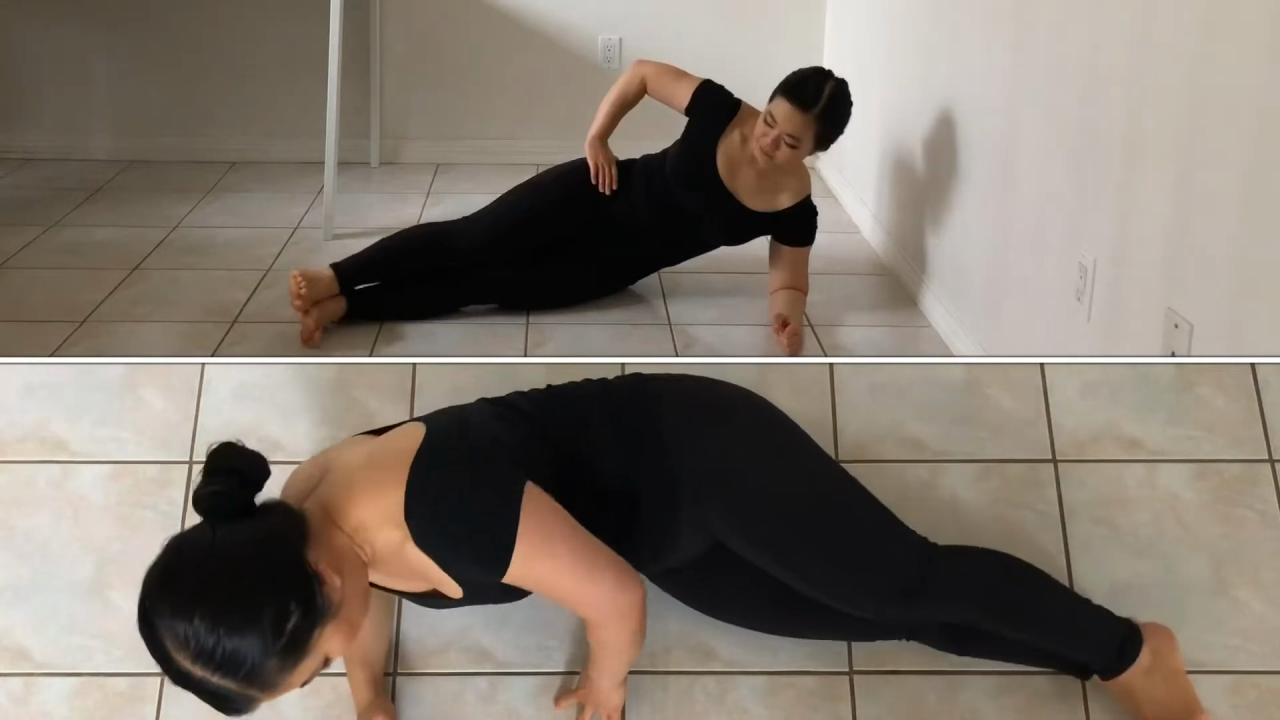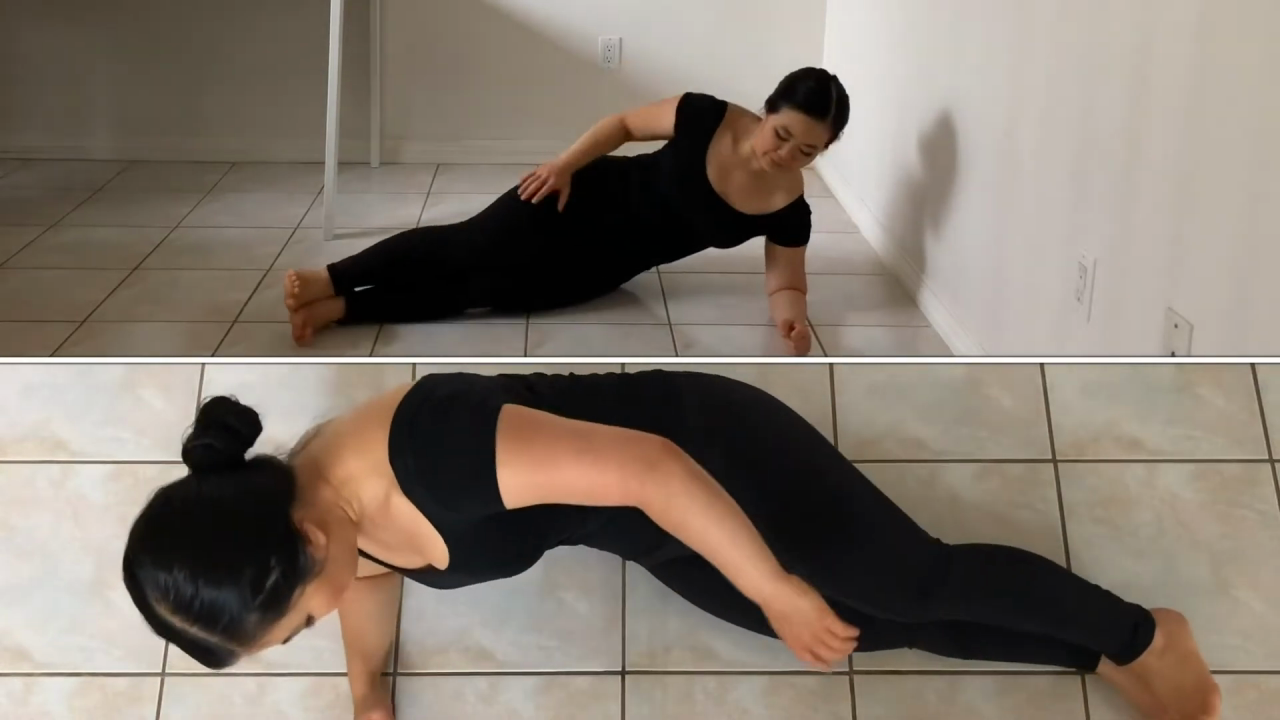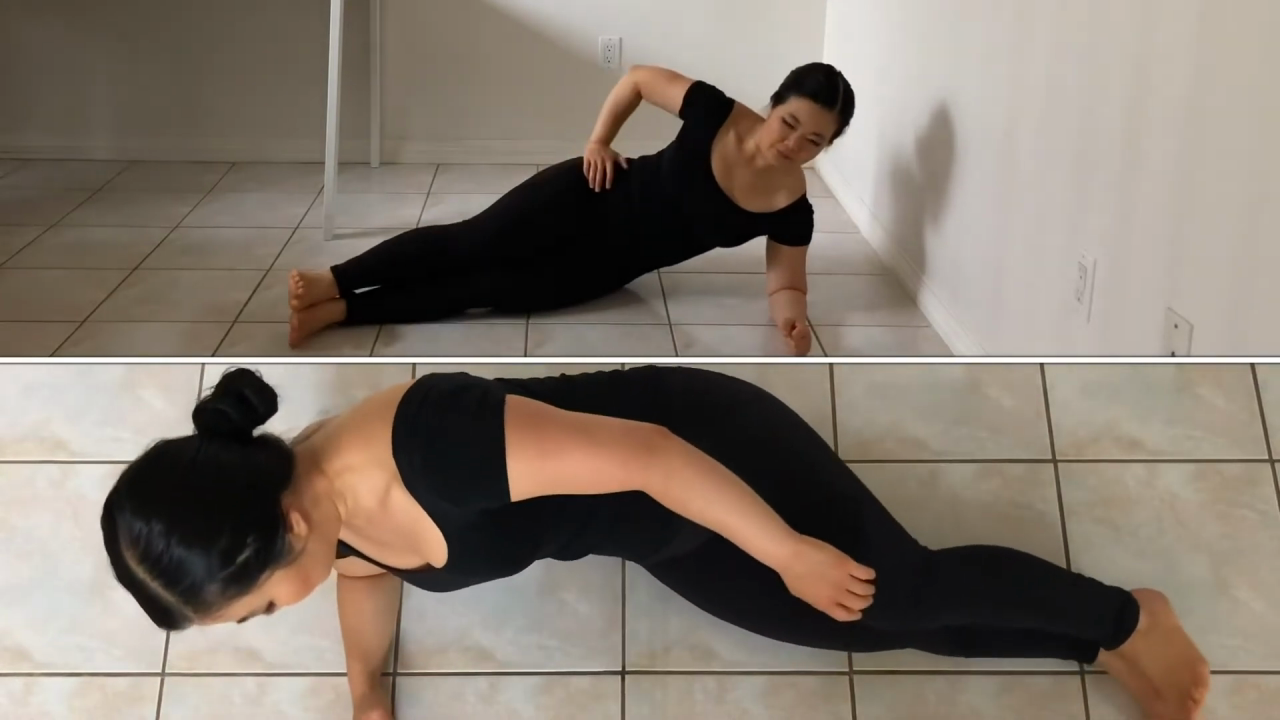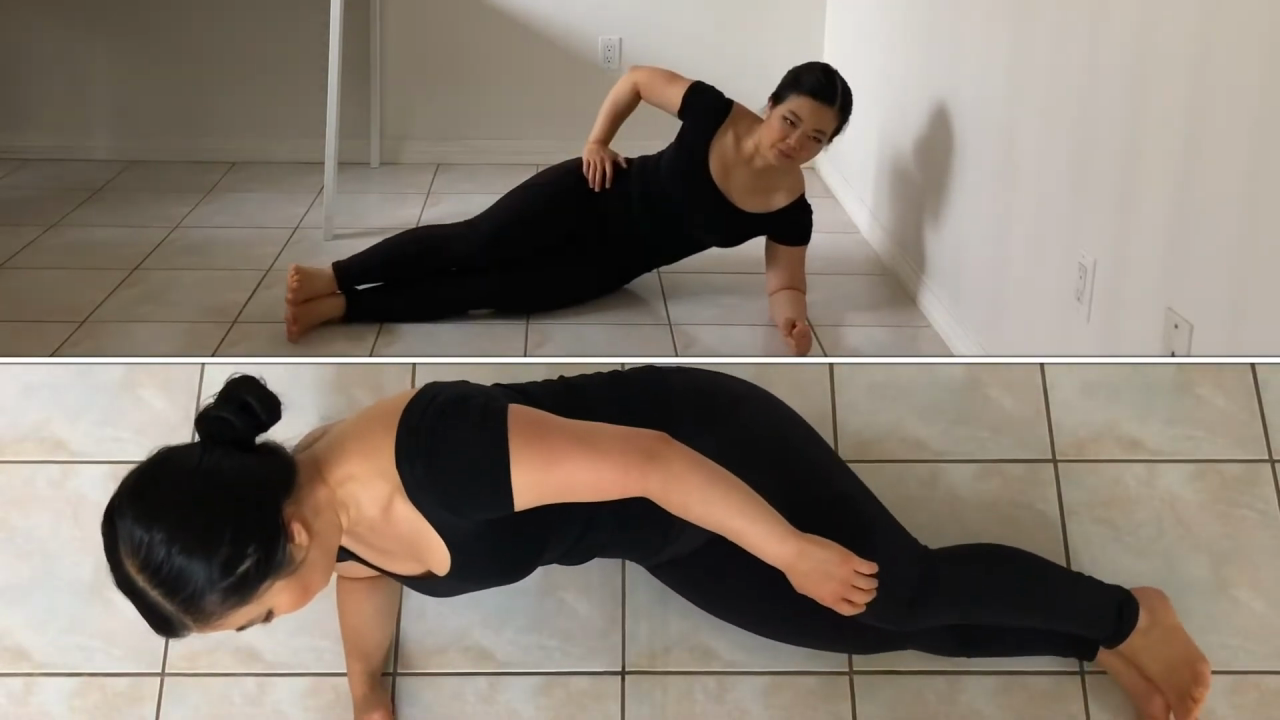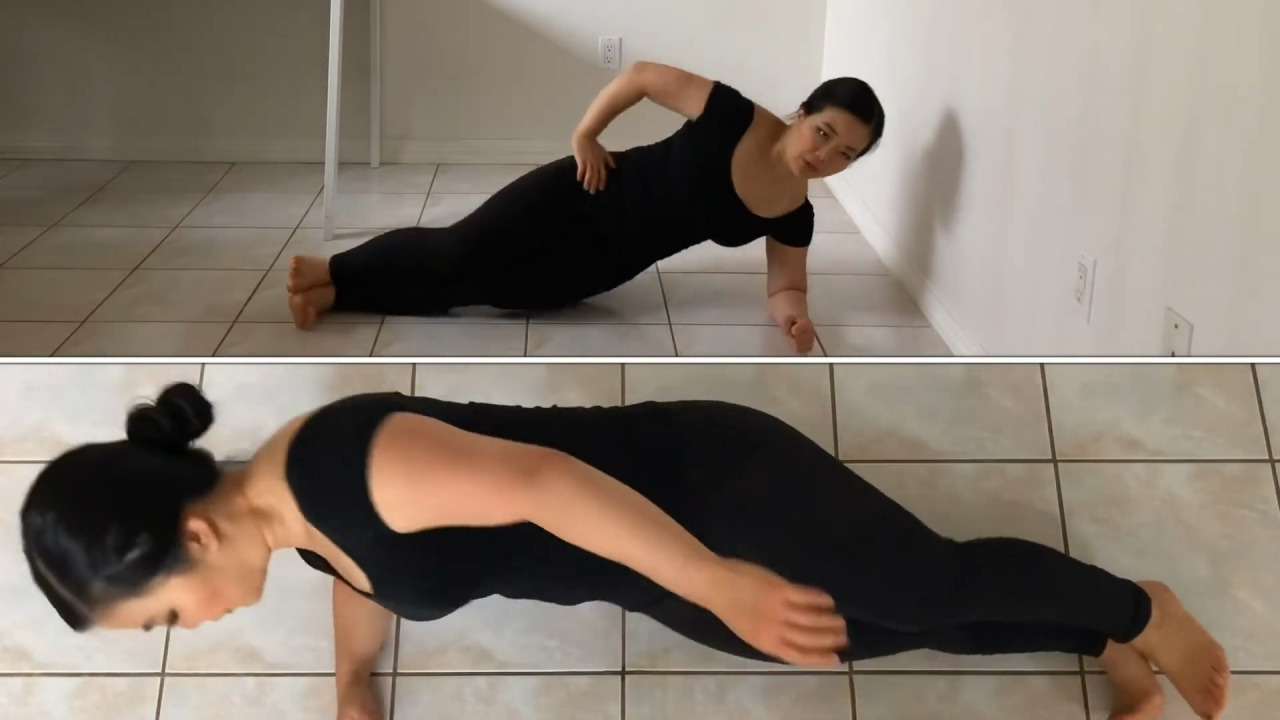
dt=1s
person 1, frame 1
left shoulder: (435, 499)
right shoulder: (296, 530)
left elbow: (614, 600)
right elbow: (365, 609)
left hip: (699, 452)
right hip: (658, 536)
left knee: (901, 581)
right knee: (867, 617)
person 1, frame 2
left shoulder: (422, 447)
right shoulder: (312, 508)
left elbow: (649, 467)
left wrist: (777, 593)
left hip: (704, 445)
right hip: (658, 541)
left knee: (913, 582)
right knee: (868, 625)
person 1, frame 3
left shoulder: (423, 444)
right shoulder: (316, 508)
left elbow: (647, 452)
left wrist: (789, 552)
left hip: (702, 447)
right hip: (657, 540)
left knee: (905, 589)
right knee: (865, 628)
left ankle: (1126, 617)
person 1, frame 4
left shoulder: (428, 457)
right shoulder: (311, 508)
left elbow: (648, 459)
left wrist: (793, 550)
left hip: (704, 446)
right hip: (661, 543)
left knee: (903, 590)
right knee: (867, 629)
left ankle: (1127, 617)
person 1, frame 5
left shoulder: (333, 461)
right shoulder: (293, 519)
left elbow: (536, 479)
left wrist: (710, 579)
left hip: (706, 482)
right hip: (663, 579)
left knee: (933, 585)
left ankle: (1142, 614)
person 2, frame 1
left shoulder: (794, 208)
right shoulder: (720, 110)
left elbow: (788, 281)
right elbow: (642, 73)
left wrist: (788, 316)
right wrist: (596, 139)
left hip: (614, 264)
right hip: (598, 197)
left knee: (483, 282)
right knee: (473, 238)
left ankle: (344, 305)
right ankle: (331, 279)
person 2, frame 2
left shoulder: (789, 209)
right shoulder: (708, 117)
left elbow: (785, 281)
right elbow: (624, 124)
left wrist: (793, 319)
right wrist: (562, 166)
left hip: (609, 264)
right hip: (591, 196)
left knee: (488, 289)
right knee: (471, 246)
left ankle: (341, 307)
right ankle: (329, 280)
person 2, frame 3
left shoulder: (791, 209)
right shoulder: (715, 111)
left elbow: (785, 283)
right elbow: (638, 79)
left wrist: (793, 320)
right wrist: (597, 142)
left hip: (611, 264)
right hip: (593, 196)
left knee: (489, 288)
right knee: (473, 244)
left ankle: (340, 311)
right ankle: (331, 281)
person 2, frame 4
left shoulder: (790, 209)
right shoulder: (714, 112)
left elbow: (784, 283)
right elbow: (637, 79)
left wrist: (794, 320)
right wrist: (596, 142)
left hip: (613, 261)
right hip: (594, 195)
left knee: (491, 290)
right knee: (475, 244)
left ankle: (341, 307)
right ankle: (332, 277)
person 2, frame 5
left shoulder: (795, 216)
right shoulder: (734, 116)
left elbow: (785, 286)
right elbow: (643, 75)
left wrist: (795, 319)
right wrist: (585, 136)
left hip: (614, 256)
right hip: (589, 192)
left knee: (486, 289)
right knee: (457, 253)
left ankle: (335, 297)
right ankle: (328, 267)
